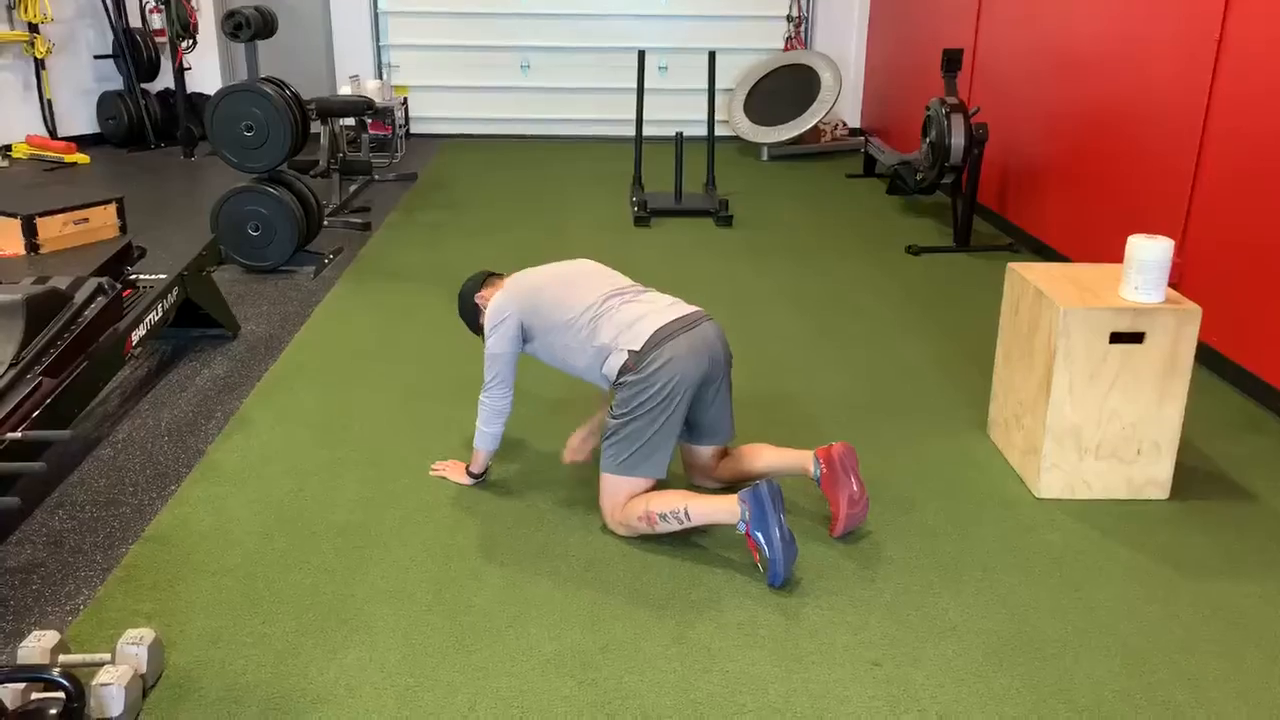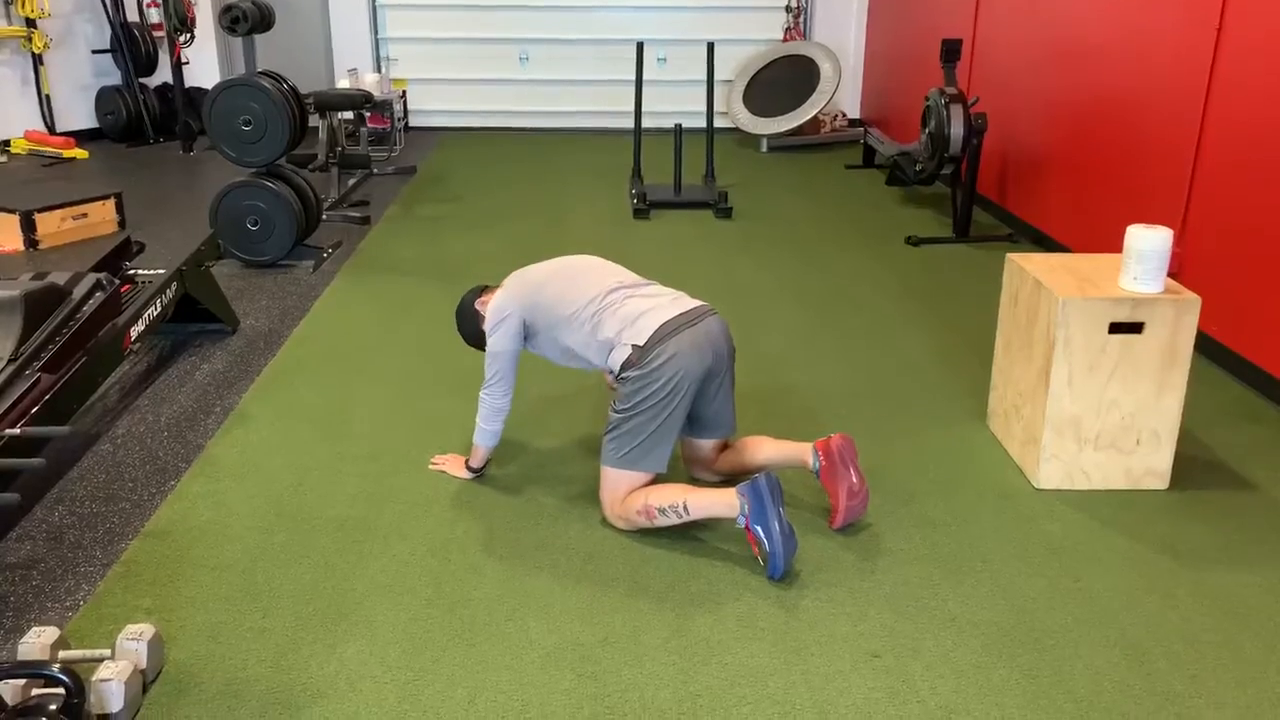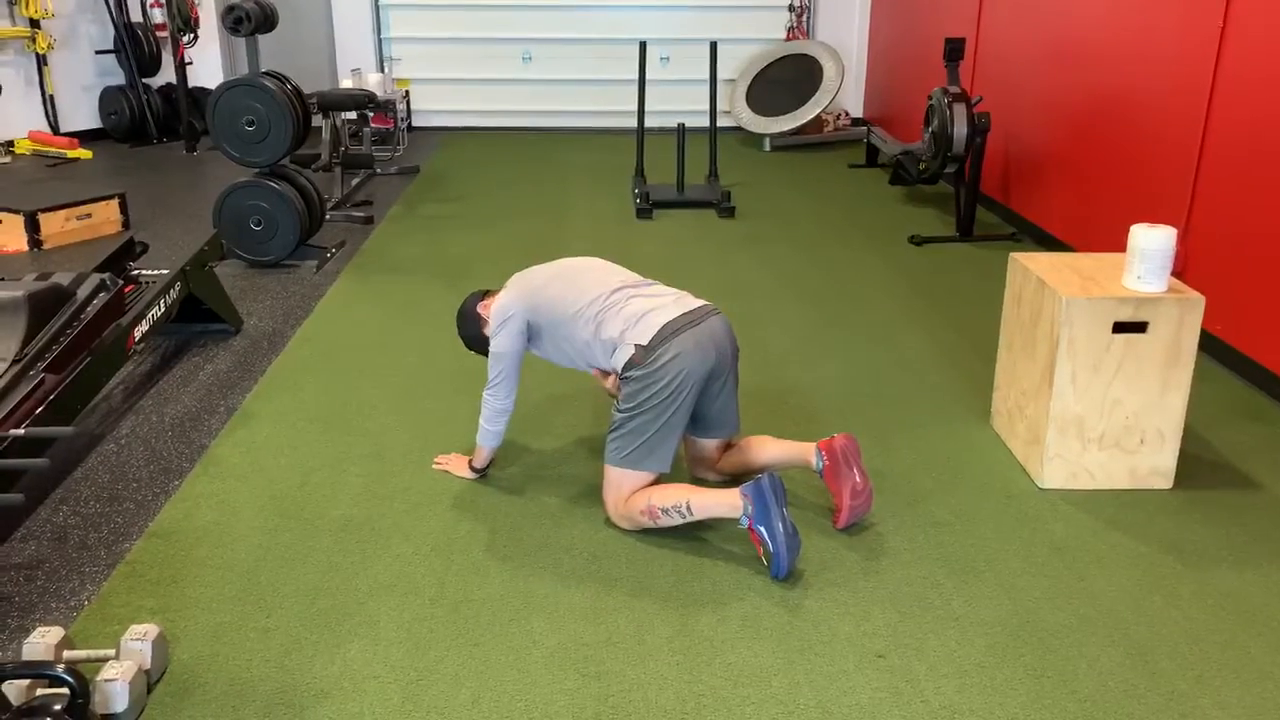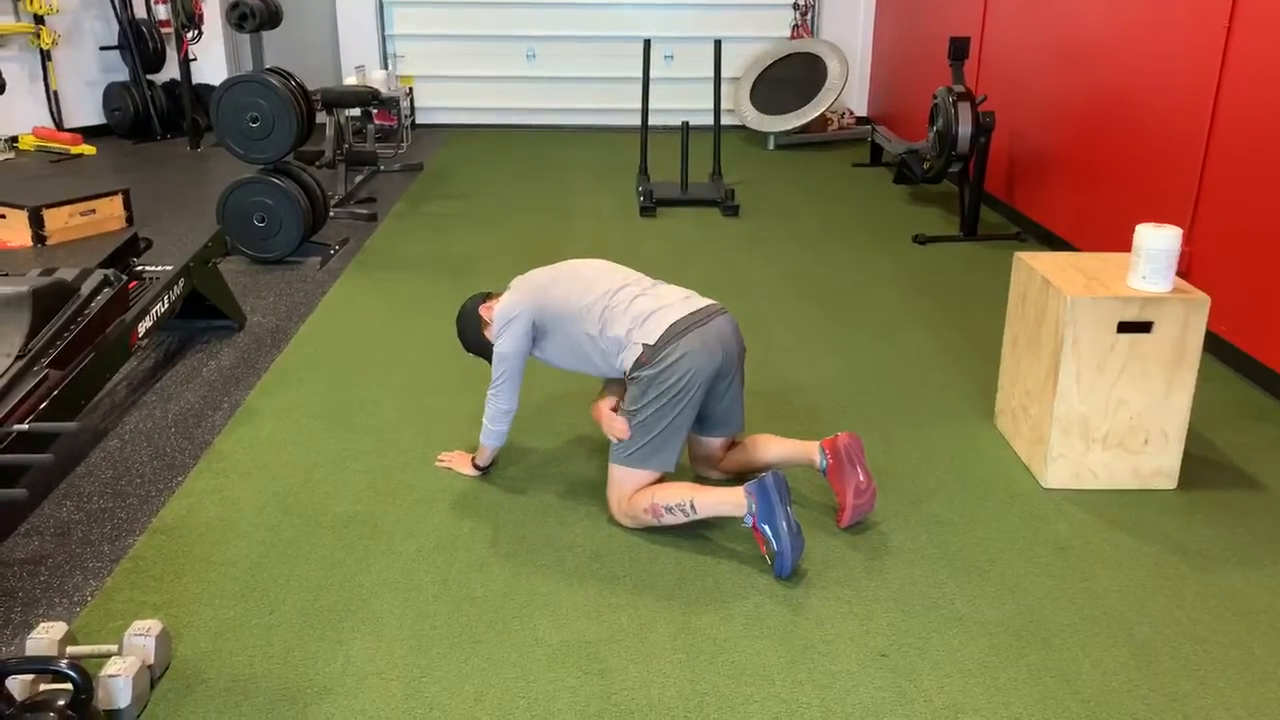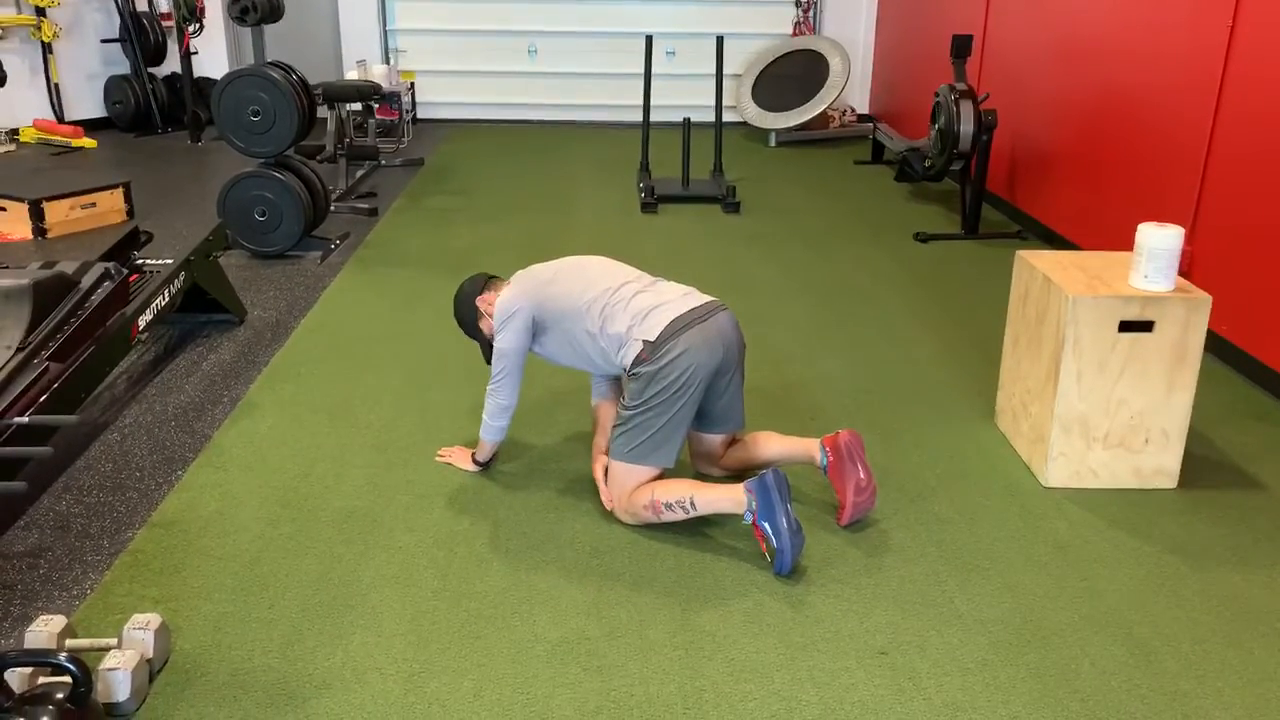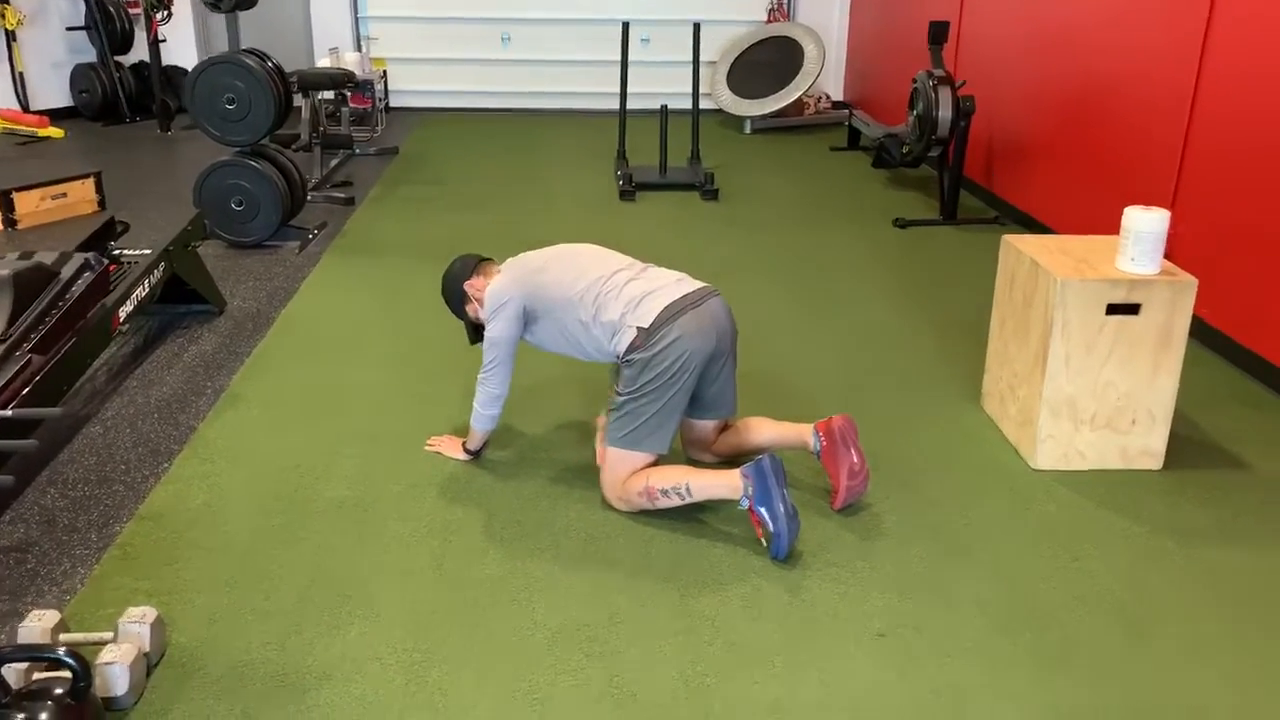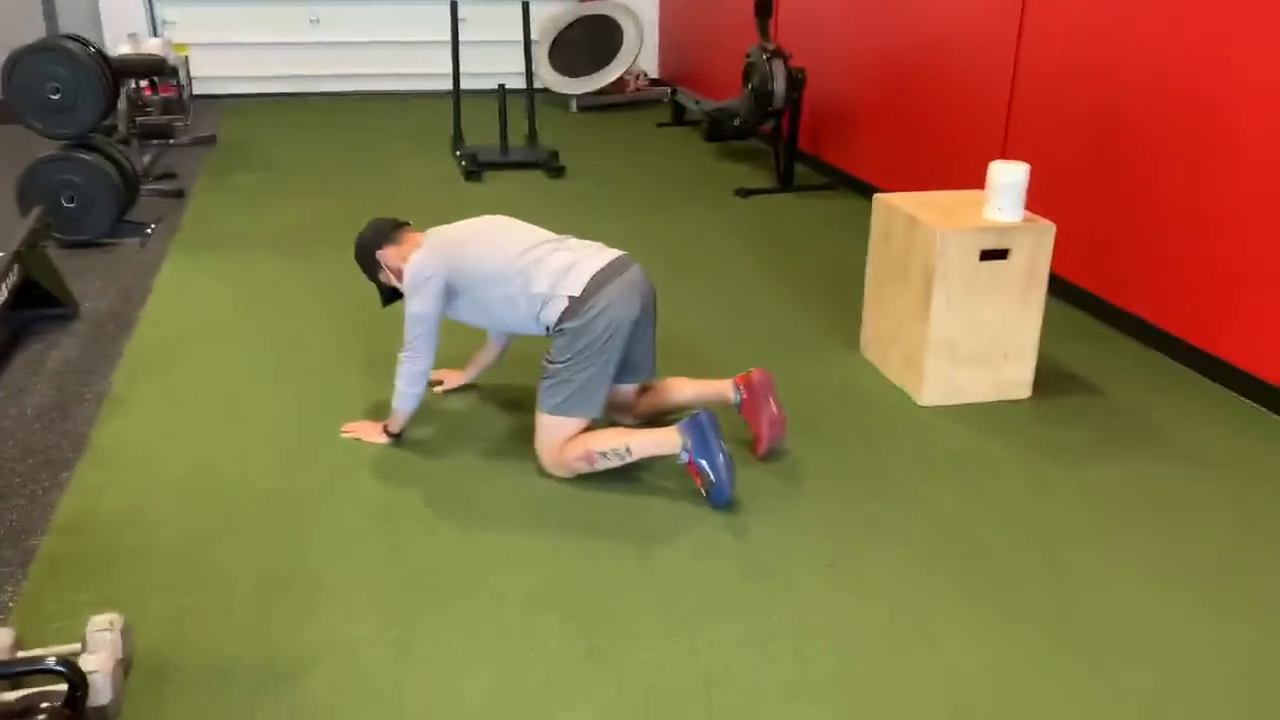
dt=0.7s
person 1, frame 1
left shoulder: (503, 306)
right shoulder: (568, 270)
left elbow: (496, 397)
left wrist: (474, 469)
right wrist: (598, 426)
left hip: (659, 360)
right hip: (704, 332)
left knee: (620, 514)
right knee: (708, 470)
left ankle: (744, 510)
right ankle: (820, 463)
person 1, frame 2
left shoulder: (505, 305)
right shoulder: (556, 273)
left elbow: (496, 394)
left wrist: (473, 463)
right wrist: (618, 374)
left hip: (662, 353)
right hip: (707, 326)
left knee: (619, 507)
right knee: (707, 462)
left ankle: (743, 503)
right ankle: (820, 455)
person 1, frame 3
left shoulder: (509, 306)
right shoulder: (553, 279)
left elbow: (499, 395)
left wrist: (476, 463)
right wrist: (613, 378)
left hip: (665, 353)
right hip: (711, 325)
left knee: (623, 507)
right knee: (709, 461)
left ankle: (746, 502)
right ankle: (822, 455)
person 1, frame 4
left shoulder: (513, 308)
right shoulder: (554, 287)
left elbow: (503, 396)
left wrist: (480, 460)
right wrist: (605, 403)
left hip: (672, 351)
right hip: (718, 325)
left knee: (626, 505)
right knee: (713, 459)
left ankle: (751, 501)
right ankle: (826, 453)
person 1, frame 5
left shoulder: (513, 302)
right shoulder: (556, 284)
left elbow: (502, 392)
right elbow: (605, 371)
left wrist: (480, 456)
right wrist: (601, 449)
left hip: (671, 349)
right hip: (718, 322)
left knee: (627, 502)
right knee: (714, 458)
left ankle: (751, 499)
right ankle: (828, 451)
person 1, frame 6
left shoulder: (502, 291)
right shoulder: (544, 268)
left elbow: (493, 381)
left wrist: (470, 446)
right wrist: (615, 414)
left hip: (667, 335)
right hip: (708, 307)
left knee: (620, 489)
right knee: (706, 444)
left ankle: (746, 484)
right ankle: (821, 436)
person 1, frame 7
left shoulder: (423, 265)
right shoulder: (463, 240)
left elbow: (417, 357)
left wrist: (391, 428)
right wrist: (468, 374)
left hip: (591, 306)
right hip: (627, 276)
left knee: (557, 456)
right knee: (626, 407)
left ankle: (684, 441)
right ankle: (739, 390)
